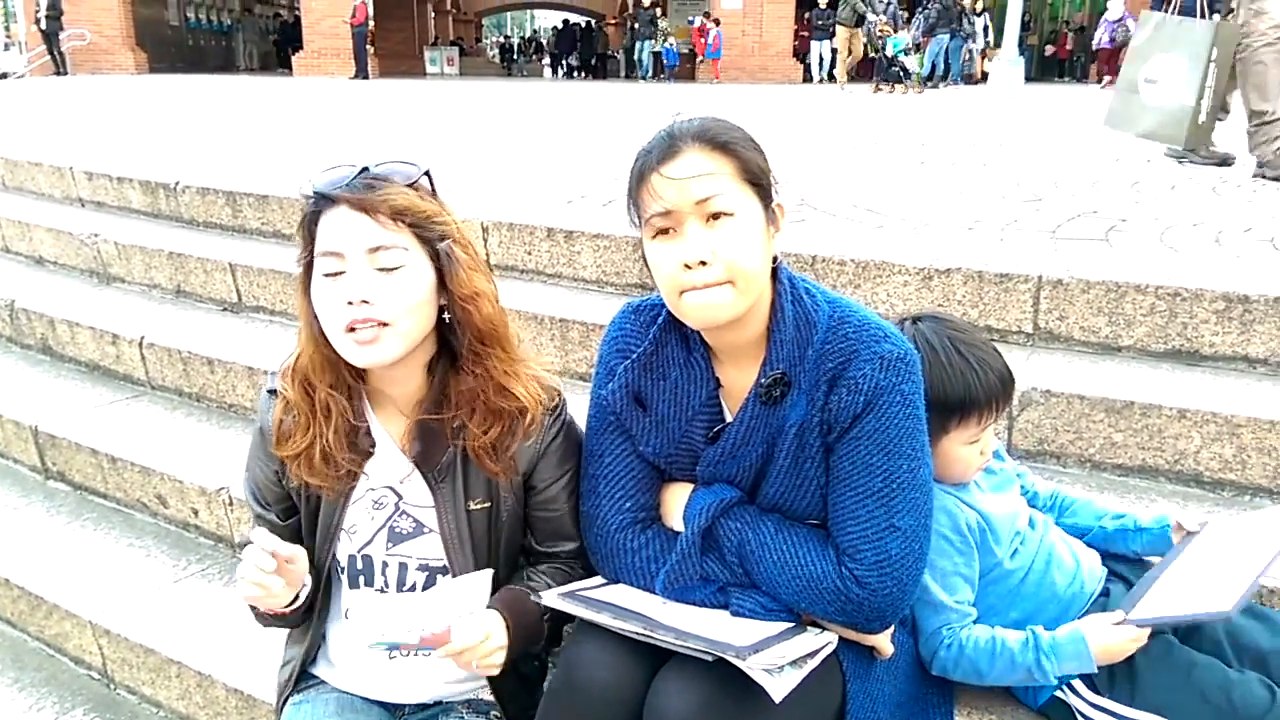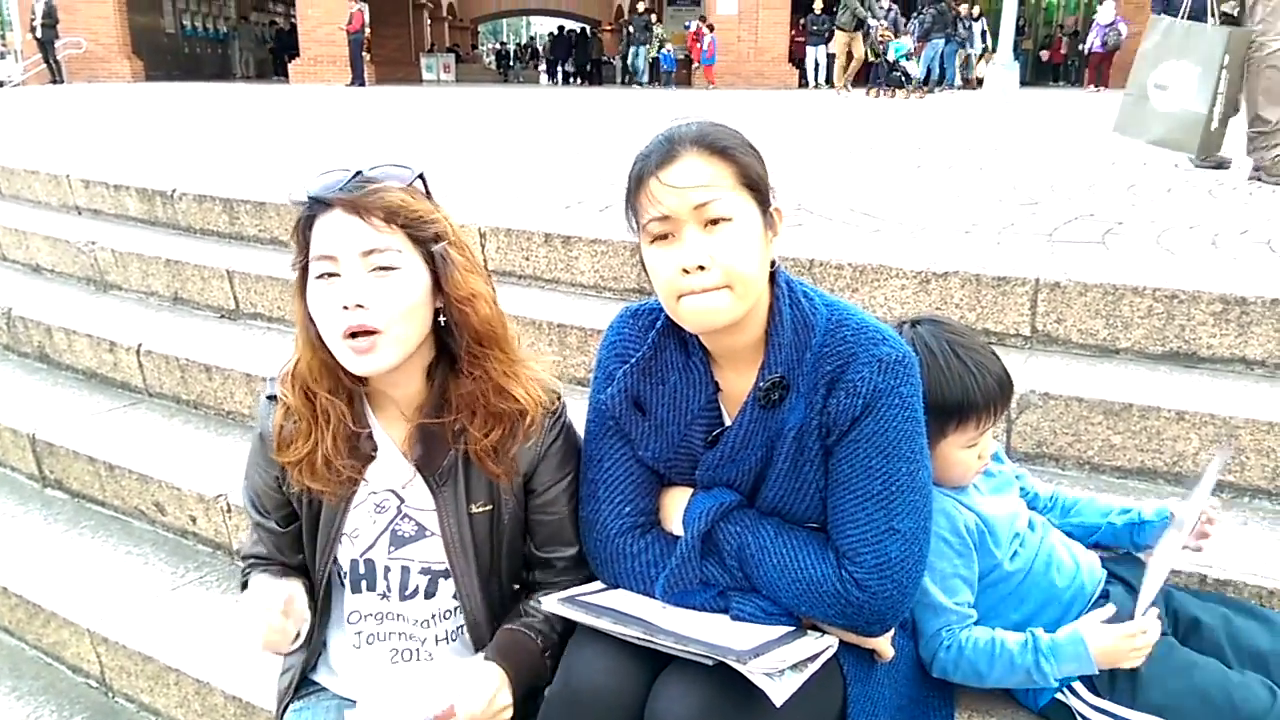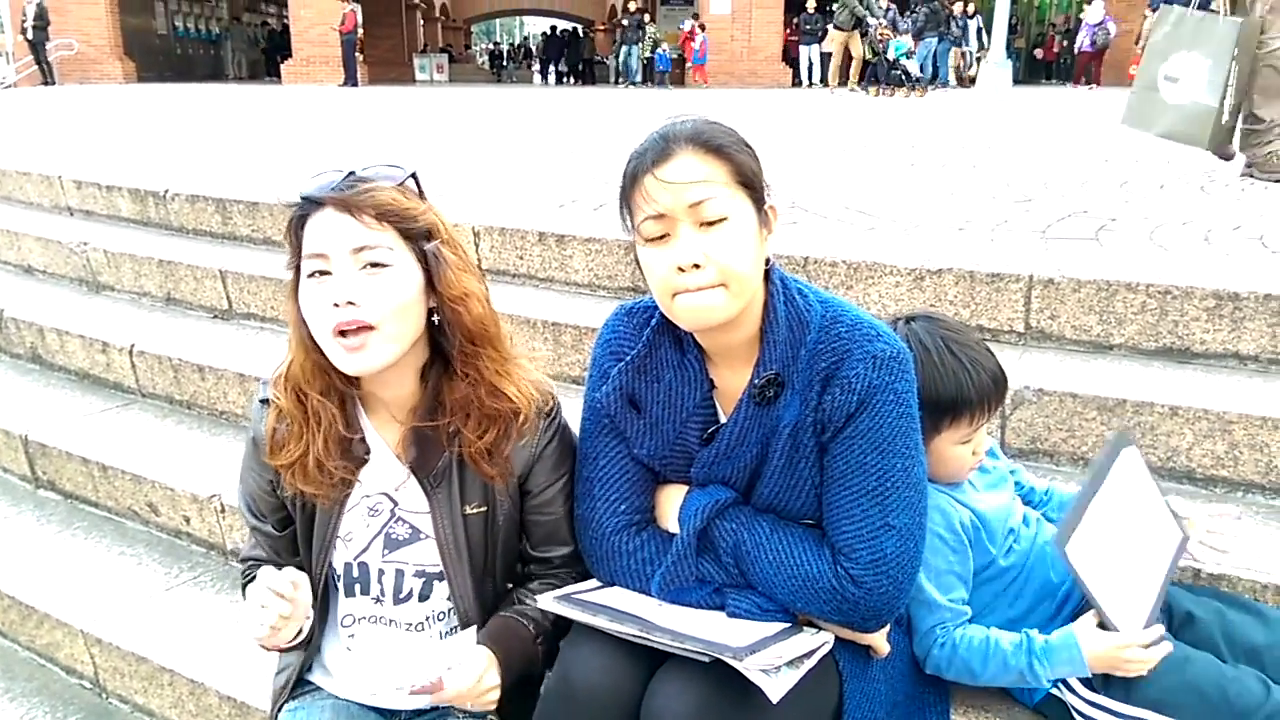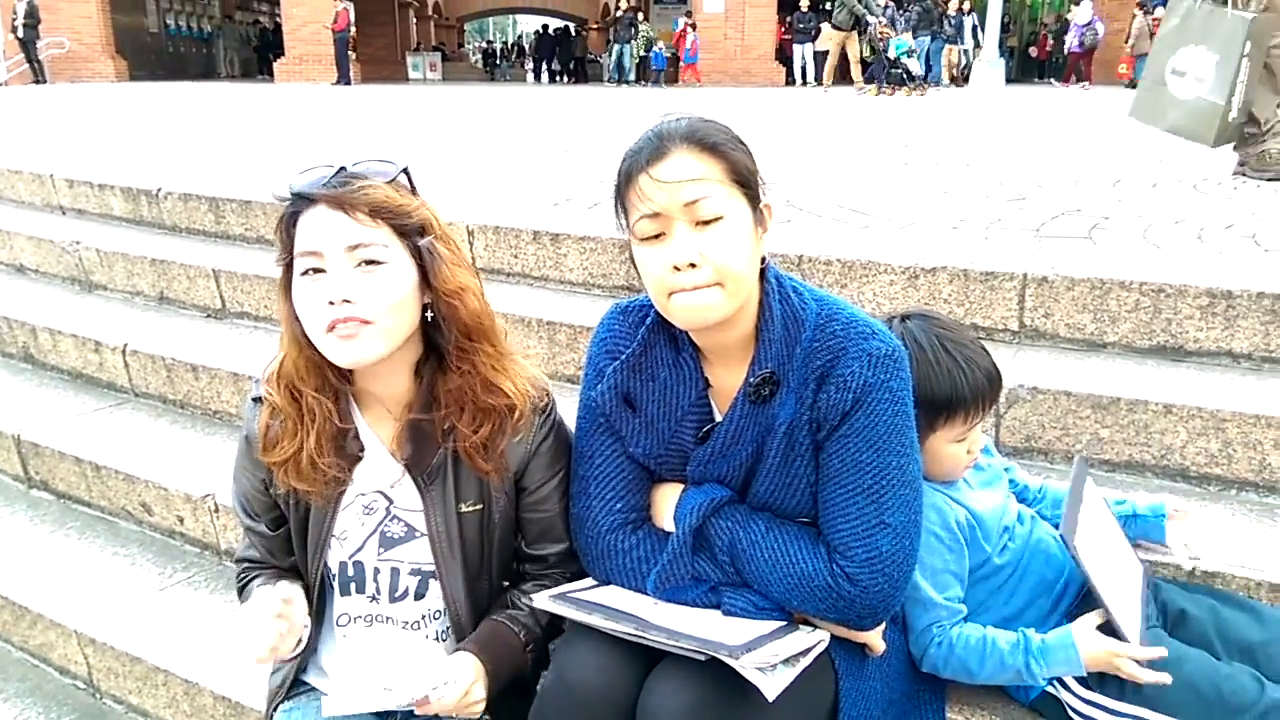
dt=0.1s
person 1, frame 1
left shoulder: (868, 362)
right shoulder: (635, 341)
left elbow: (872, 592)
right elbow: (618, 541)
left wrist: (700, 511)
right wrist: (797, 587)
person 1, frame 2
left shoulder: (866, 365)
right shoulder: (633, 345)
left elbow: (872, 595)
right elbow: (617, 546)
left wrist: (700, 516)
right wrist: (795, 591)
right hip: (671, 615)
person 1, frame 3
left shoulder: (862, 362)
right shoulder: (628, 343)
left elbow: (868, 591)
right elbow: (614, 544)
left wrist: (696, 513)
right wrist: (793, 593)
person 1, frame 4
left shoulder: (857, 360)
right shoulder: (623, 341)
left elbow: (863, 588)
right elbow: (609, 542)
left wrist: (692, 511)
right wrist: (788, 590)
right hip: (663, 611)
person 2, frame 1
left shoulder: (525, 414)
right shoulder: (291, 413)
left elbow: (565, 565)
right elbow: (271, 560)
left wrist: (504, 618)
right wrist: (276, 579)
person 2, frame 2
left shoulder: (526, 416)
right shoulder: (291, 418)
left elbow: (564, 573)
right elbow: (269, 562)
left wrist: (509, 666)
right wrist: (279, 600)
person 2, frame 3
left shoulder: (520, 417)
right shoulder: (283, 421)
left elbow: (558, 572)
right elbow: (267, 561)
left wrist: (497, 650)
right wrist: (274, 594)
person 2, frame 4
left shoulder: (515, 413)
right shoulder: (277, 419)
left elbow: (553, 571)
right elbow: (262, 564)
left wrist: (487, 658)
right wrist: (270, 605)
person 3, frame 1
left shoulder: (979, 459)
right shoulder: (936, 522)
left elbow: (1050, 504)
right elbow: (948, 646)
left wrist: (1155, 531)
right wrist: (1071, 649)
right hip: (1071, 667)
person 3, frame 2
left shoulder: (977, 462)
right shoulder: (935, 525)
left elbow: (1051, 505)
right elbow: (948, 648)
left wrist: (1157, 523)
right wrist: (1071, 650)
right hip: (1071, 669)
person 3, frame 3
left shoulder: (972, 459)
right shoulder: (930, 522)
left elbow: (1045, 500)
right elbow: (942, 645)
right wrist: (1066, 653)
right hip: (1060, 663)
person 3, frame 4
left shoulder: (967, 457)
right shoulder: (925, 519)
left elbow: (1039, 498)
right elbow: (938, 644)
left wrist: (1152, 517)
right wrist: (1063, 653)
right hip: (1058, 662)
